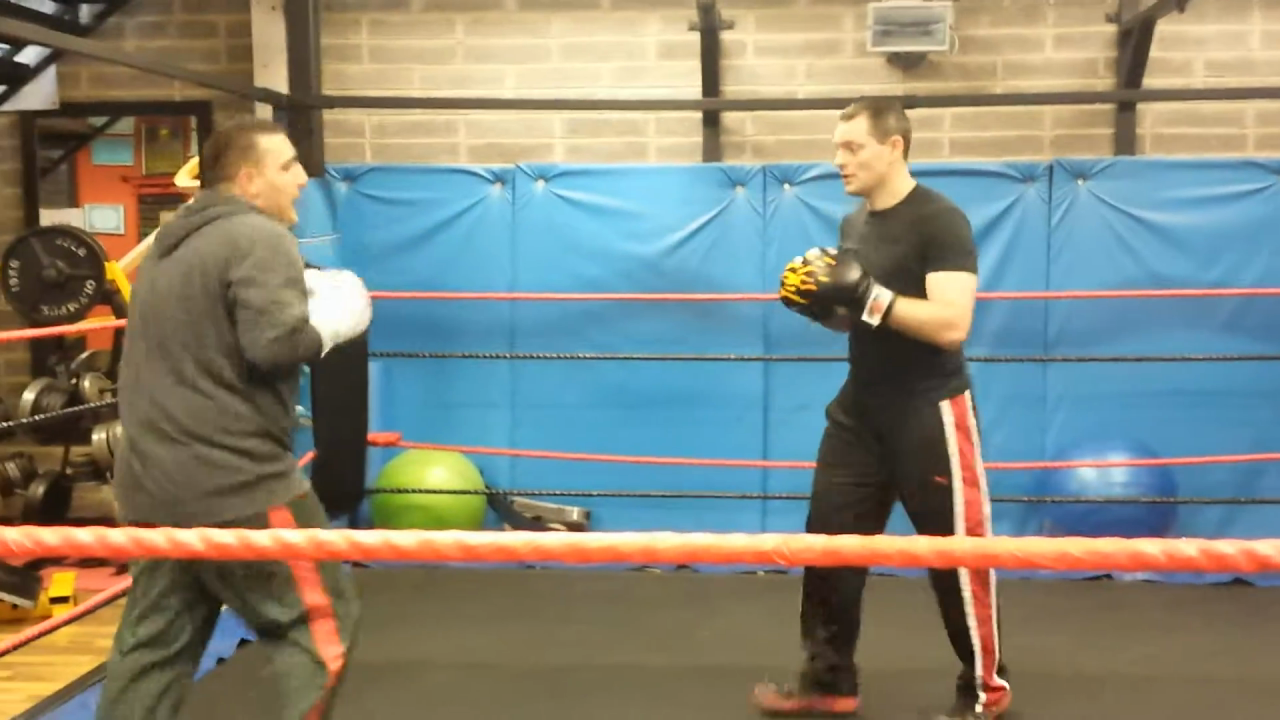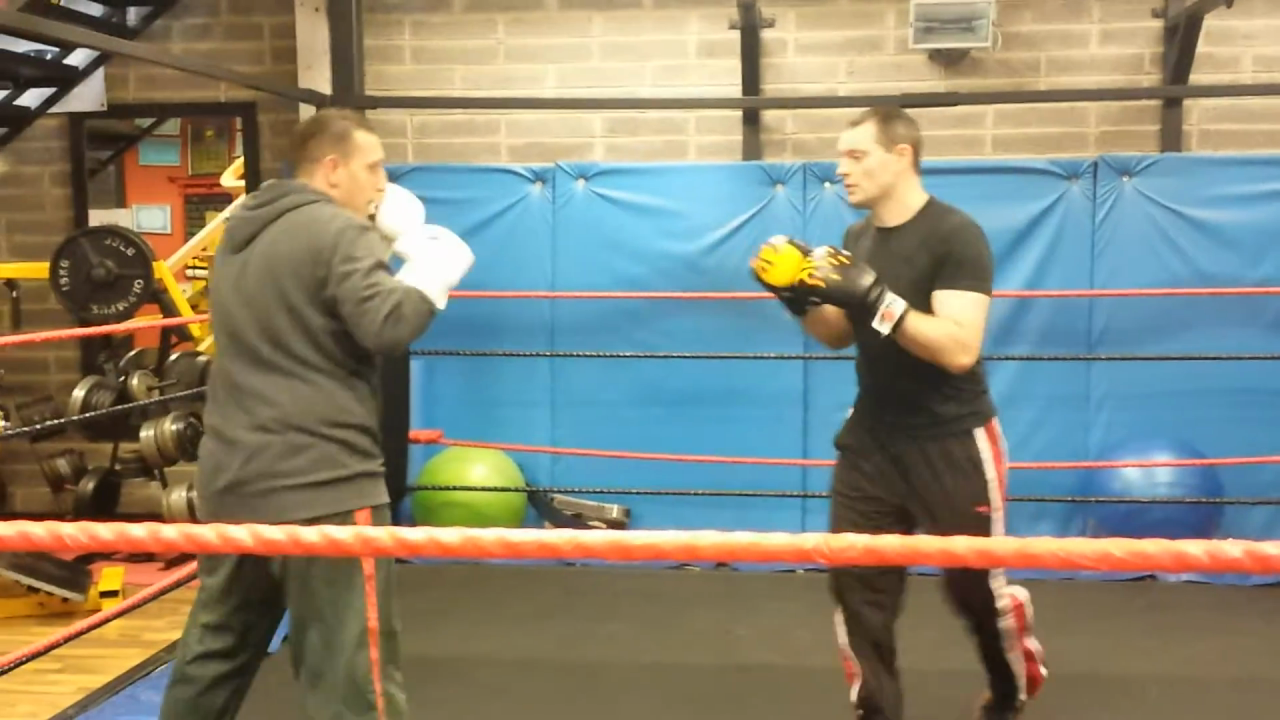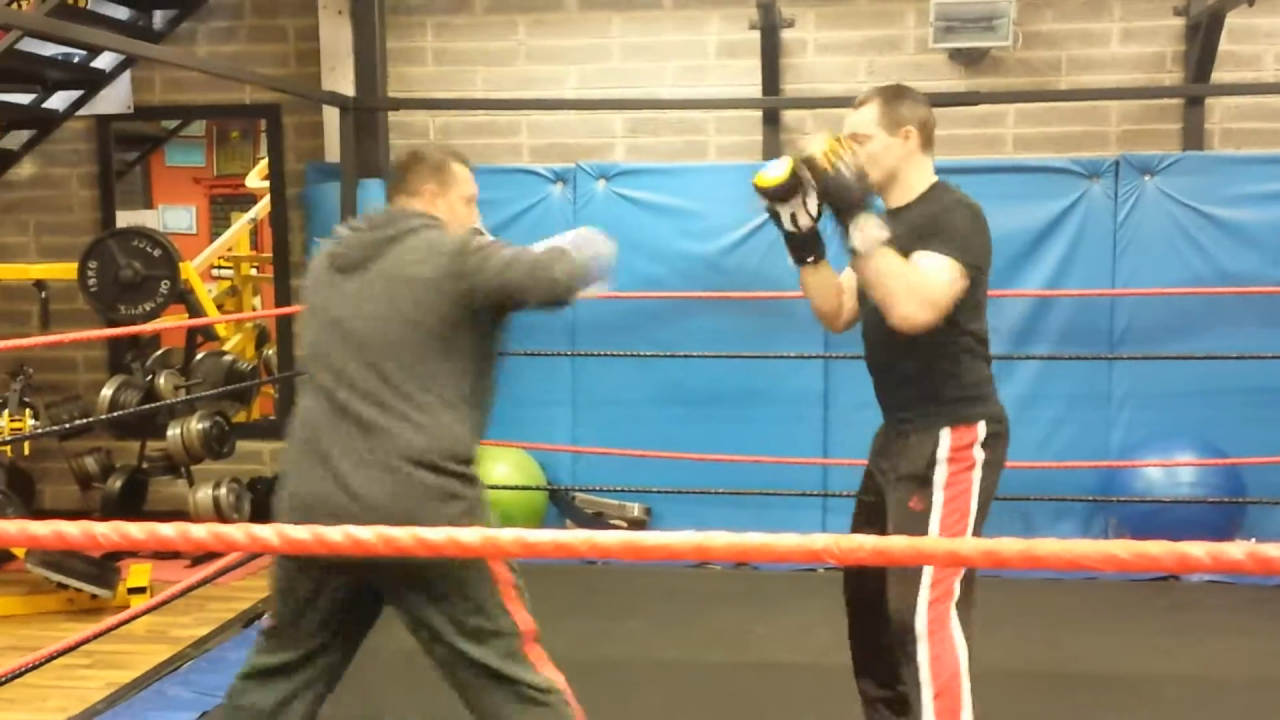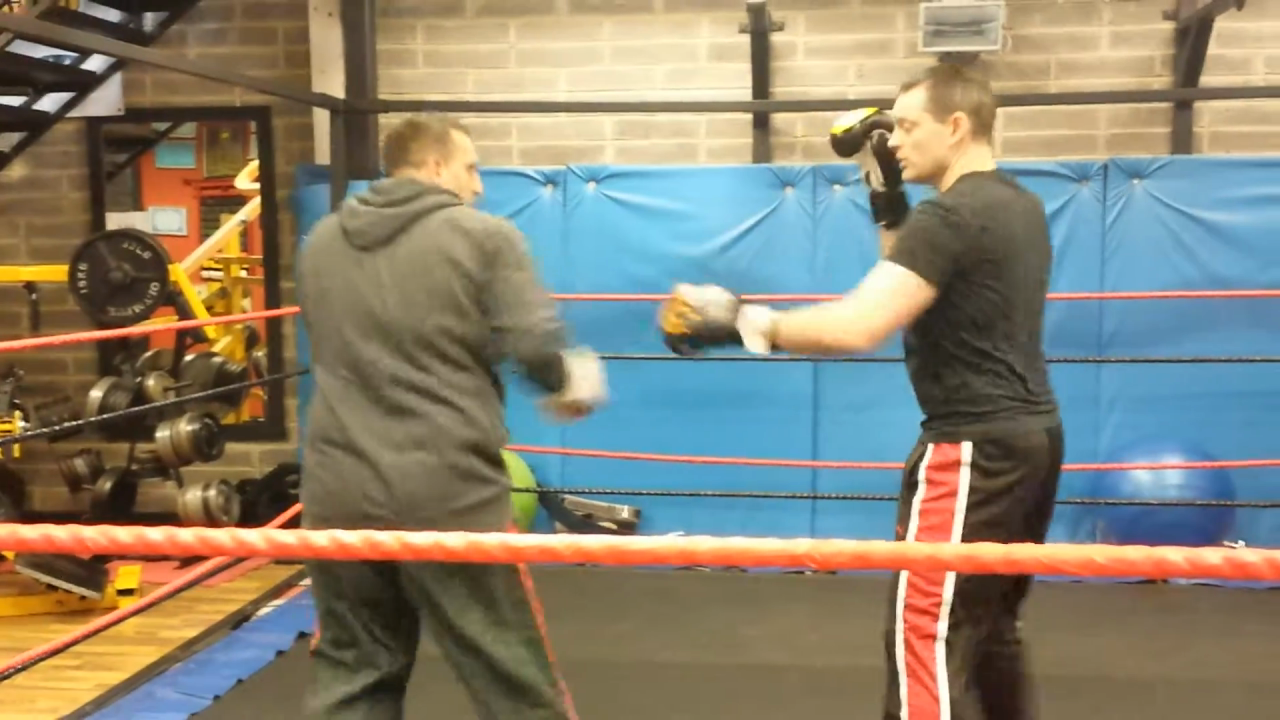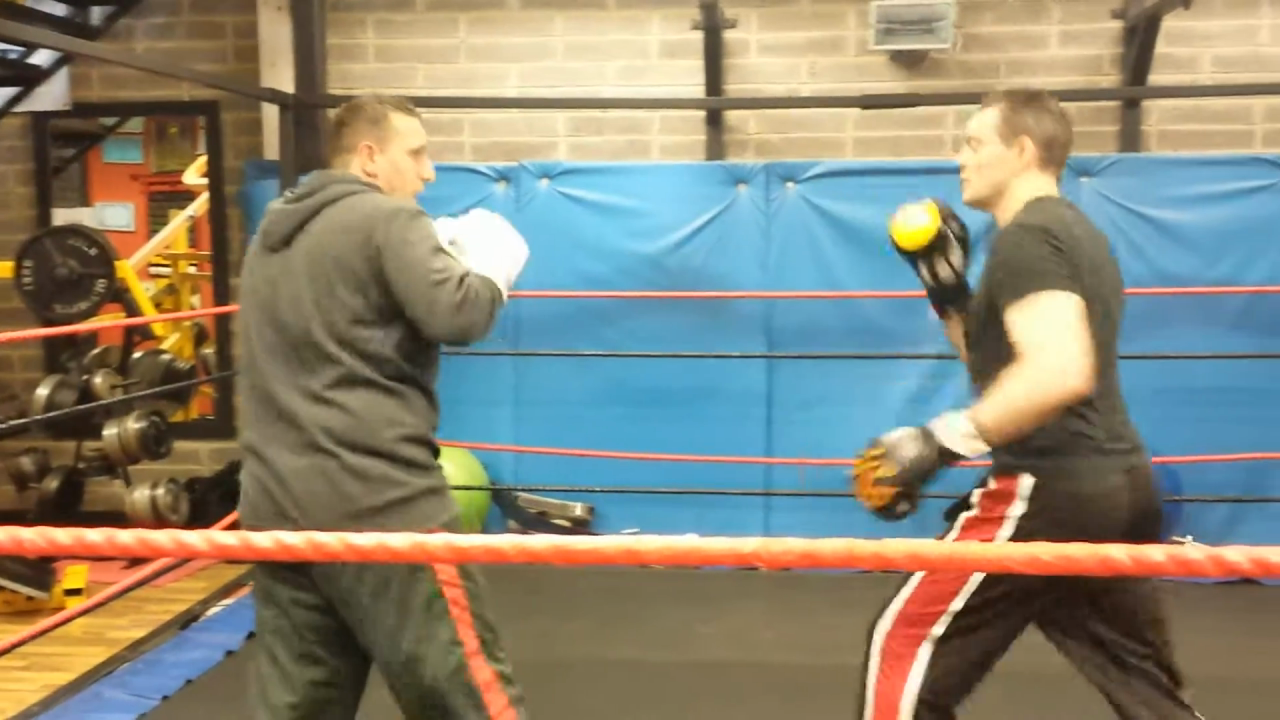
dt=0.3s
person 1, frame 1
left shoulder: (940, 221)
right shoulder: (855, 224)
left elbow: (951, 325)
left wrist: (867, 295)
right wrist: (820, 300)
left hip: (931, 411)
right hip: (860, 406)
right knee: (831, 541)
person 1, frame 2
left shoulder: (955, 236)
right shoulder: (857, 237)
left elbow: (958, 350)
right elbow: (839, 334)
left wrist: (873, 299)
right wrist: (802, 300)
left hip: (954, 439)
right hip: (872, 436)
left knee: (975, 585)
right knee: (857, 584)
person 1, frame 3
left shoulder: (953, 216)
right shoulder: (887, 219)
left elbow: (910, 309)
right elbow: (838, 313)
left wrist: (860, 222)
right wrist: (804, 240)
left hip: (952, 437)
right hip: (899, 435)
left knee: (923, 605)
right knee: (868, 591)
person 1, frame 4
left shoulder: (950, 214)
right shoulder: (1020, 206)
left elbow: (859, 326)
right elbow: (907, 284)
left wrist: (742, 321)
right wrist: (885, 197)
left hip: (973, 448)
right hip: (1028, 436)
left knee: (927, 635)
right knee: (988, 618)
person 1, frame 5
left shoulder: (1029, 238)
right shoulder: (1074, 235)
left elbow: (1058, 376)
left wrist: (939, 441)
right wrist: (947, 290)
left hip: (1049, 489)
right hip: (1121, 483)
left knee: (907, 646)
person 2, frame 1
left shoulder: (167, 250)
right shoulder: (260, 240)
right elbow: (274, 342)
left wrist: (302, 297)
right wrist: (336, 318)
left hip: (153, 482)
right hip: (236, 482)
left knee: (151, 648)
right knee: (318, 625)
person 2, frame 2
left shoulder: (245, 233)
right shoulder: (339, 234)
right elbow: (389, 326)
left wrist: (377, 242)
right wrist: (432, 268)
left hip: (233, 481)
right hip: (321, 485)
left knee: (213, 654)
right knee: (348, 671)
person 2, frame 3
left shoulder: (328, 264)
right shoulder: (456, 258)
right elbow: (557, 275)
right wrist: (583, 249)
left hip: (316, 506)
right hip: (422, 510)
left knee: (281, 673)
person 2, frame 4
left shoulder: (320, 243)
right shoulder: (484, 238)
right elbow: (537, 347)
right wrist: (578, 380)
left hip: (342, 495)
right hip: (450, 495)
person 2, frame 5
left shoulder: (270, 237)
right shoulder: (387, 222)
right elbow: (459, 316)
left wrist: (433, 259)
right wrist: (495, 259)
left hip: (278, 500)
right hip: (378, 499)
